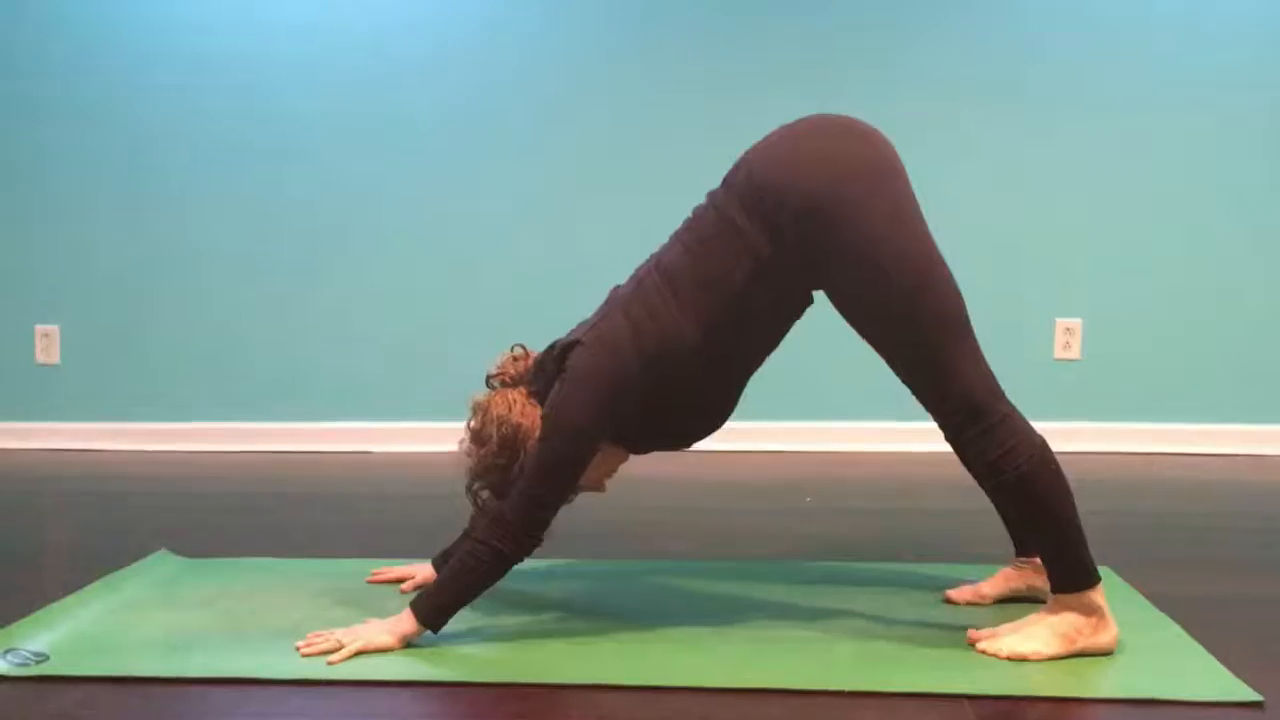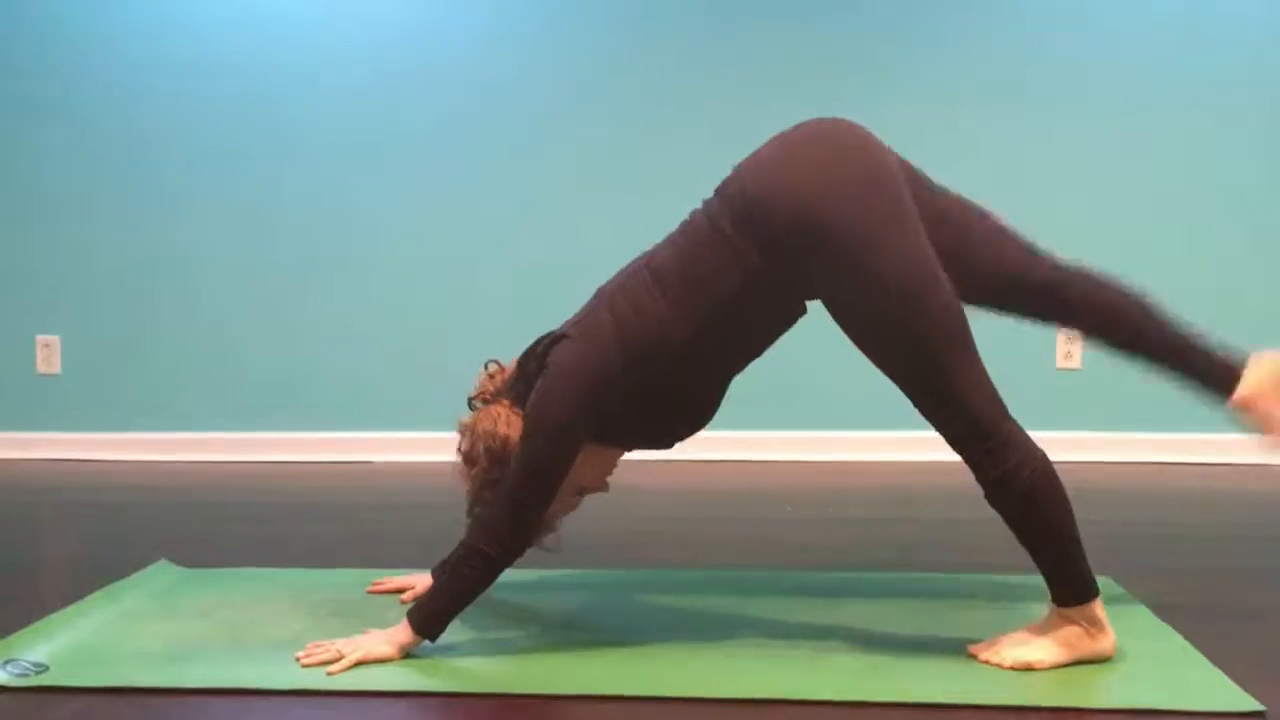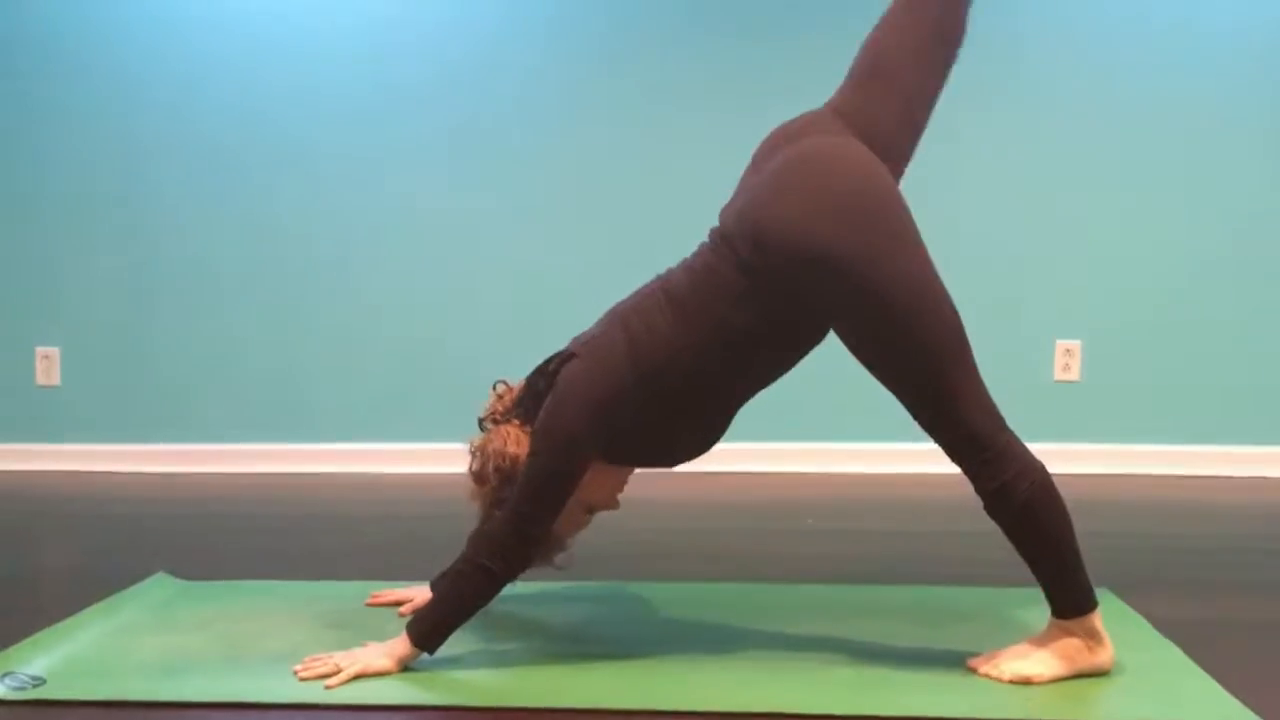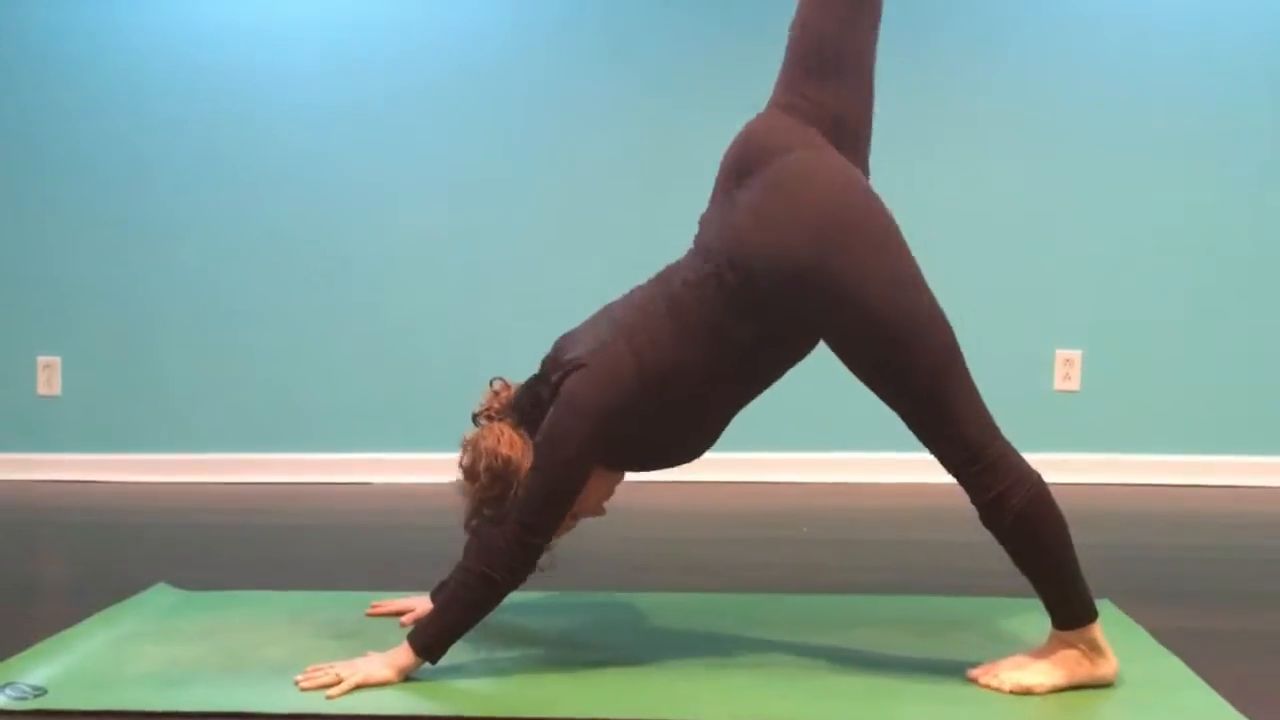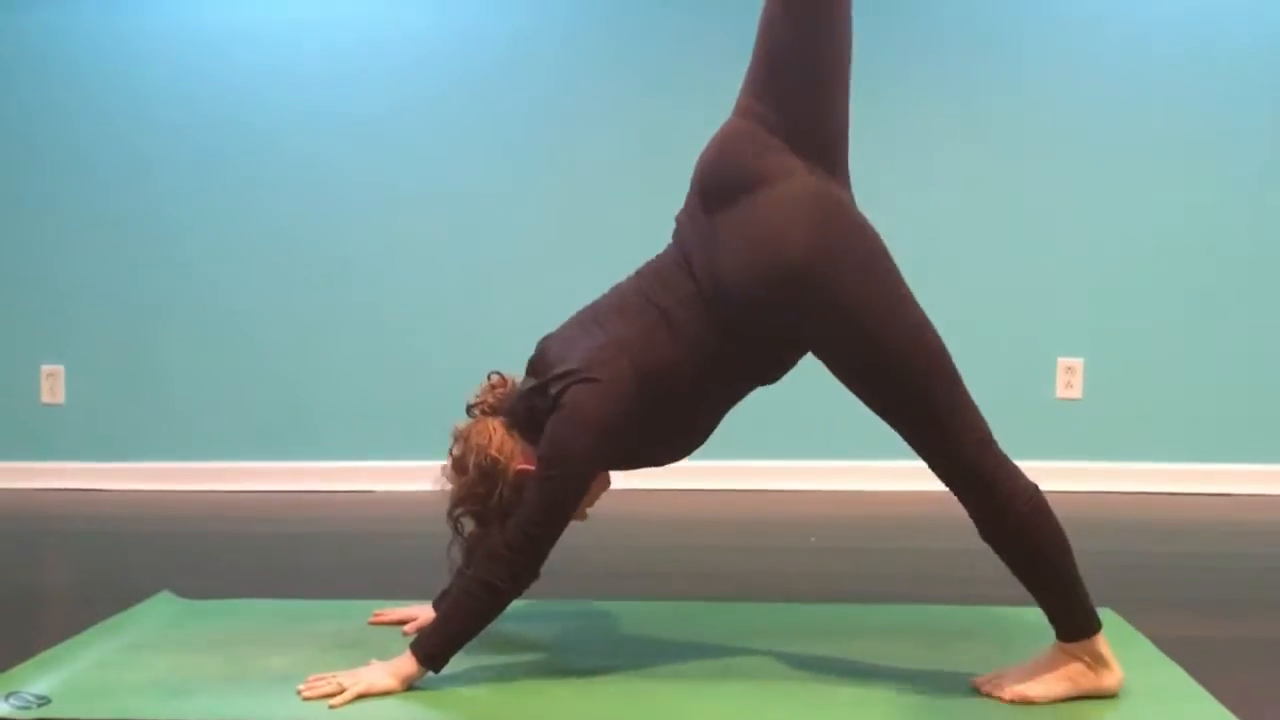
dt=0.2s
person 1, frame 1
left shoulder: (591, 388)
right shoulder: (583, 371)
left elbow: (518, 522)
right elbow: (517, 508)
left wrist: (410, 621)
right wrist: (444, 568)
left hip: (822, 189)
right hip: (817, 176)
left knee: (966, 401)
right knee: (958, 394)
left ankle: (1082, 605)
right ankle: (1033, 559)
person 1, frame 2
left shoulder: (567, 392)
right shoulder: (564, 373)
left elbow: (505, 522)
right elbow: (509, 513)
left wrist: (407, 631)
right wrist: (444, 579)
left hip: (815, 204)
right hip: (828, 174)
left knee: (973, 418)
right knee: (1040, 284)
left ankle: (1078, 617)
person 1, frame 3
left shoulder: (578, 415)
right shoulder: (568, 394)
left elbow: (503, 546)
left wrist: (405, 647)
right wrist: (451, 588)
left hip: (825, 229)
right hip: (806, 171)
left knee: (972, 433)
left ankle: (1079, 631)
person 1, frame 4
left shoulder: (586, 411)
right shoulder: (565, 386)
left elbow: (512, 547)
right elbow: (507, 537)
left wrist: (406, 656)
right wrist: (443, 599)
left hip: (813, 245)
right hip: (788, 181)
left knee: (969, 446)
left ankle: (1080, 643)
person 1, frame 5
left shoulder: (584, 413)
right shoulder: (553, 382)
left elbow: (515, 555)
left wrist: (409, 666)
right wrist: (447, 607)
left hip: (792, 245)
right hip: (759, 192)
left knee: (966, 457)
